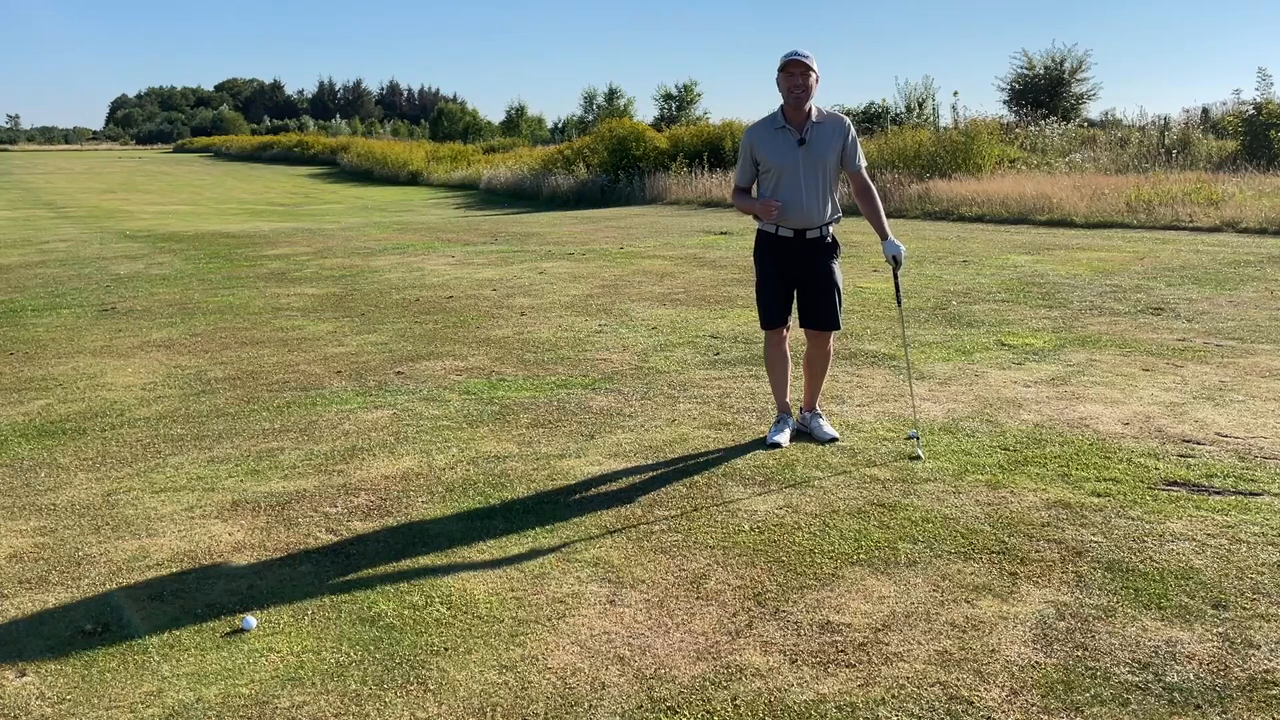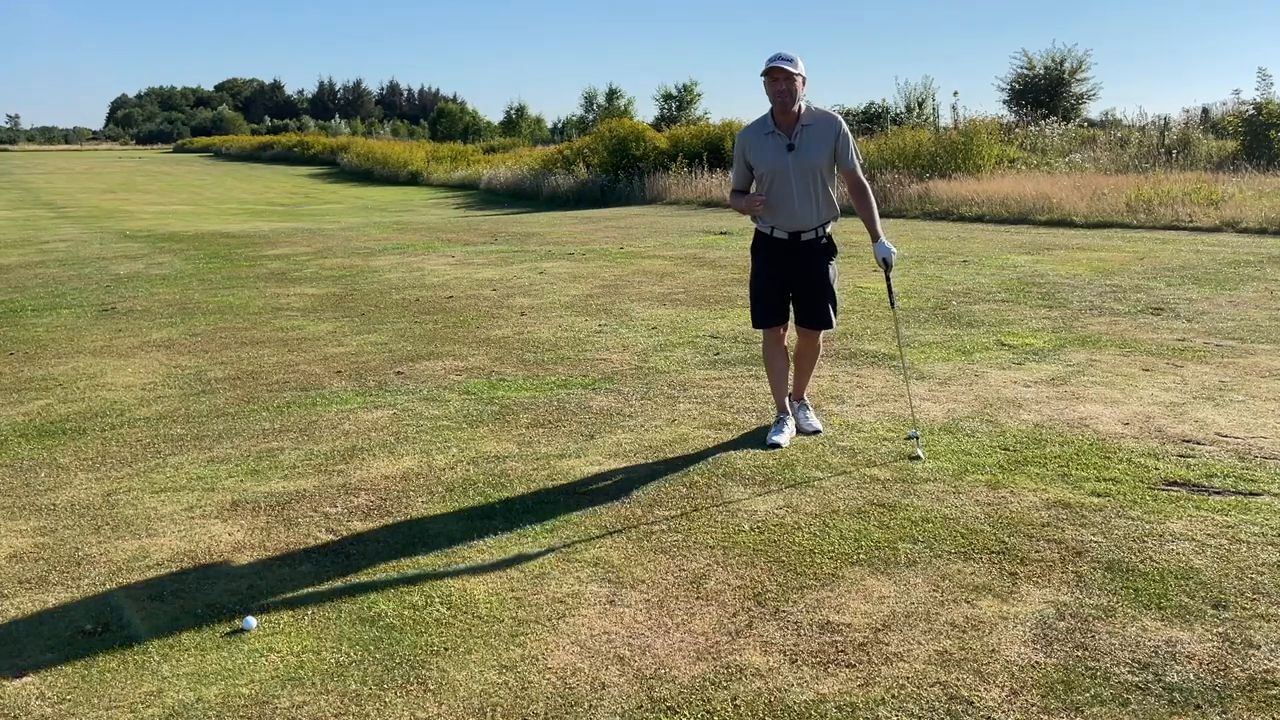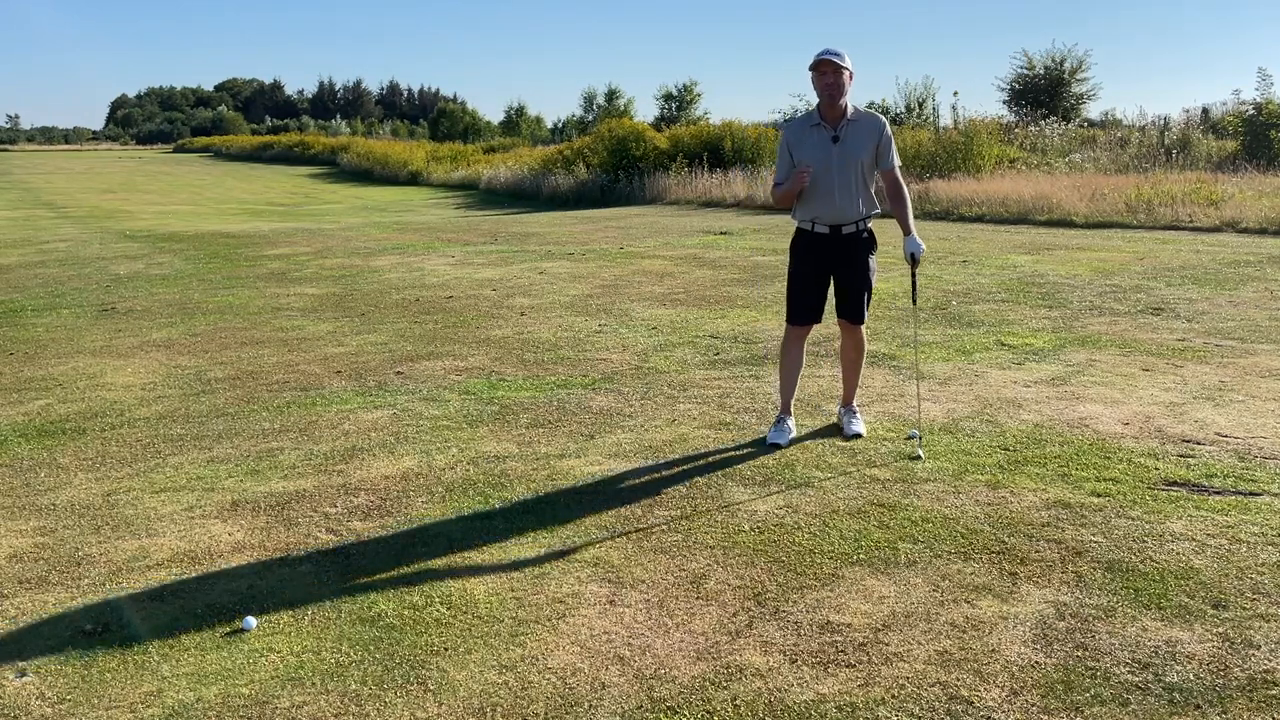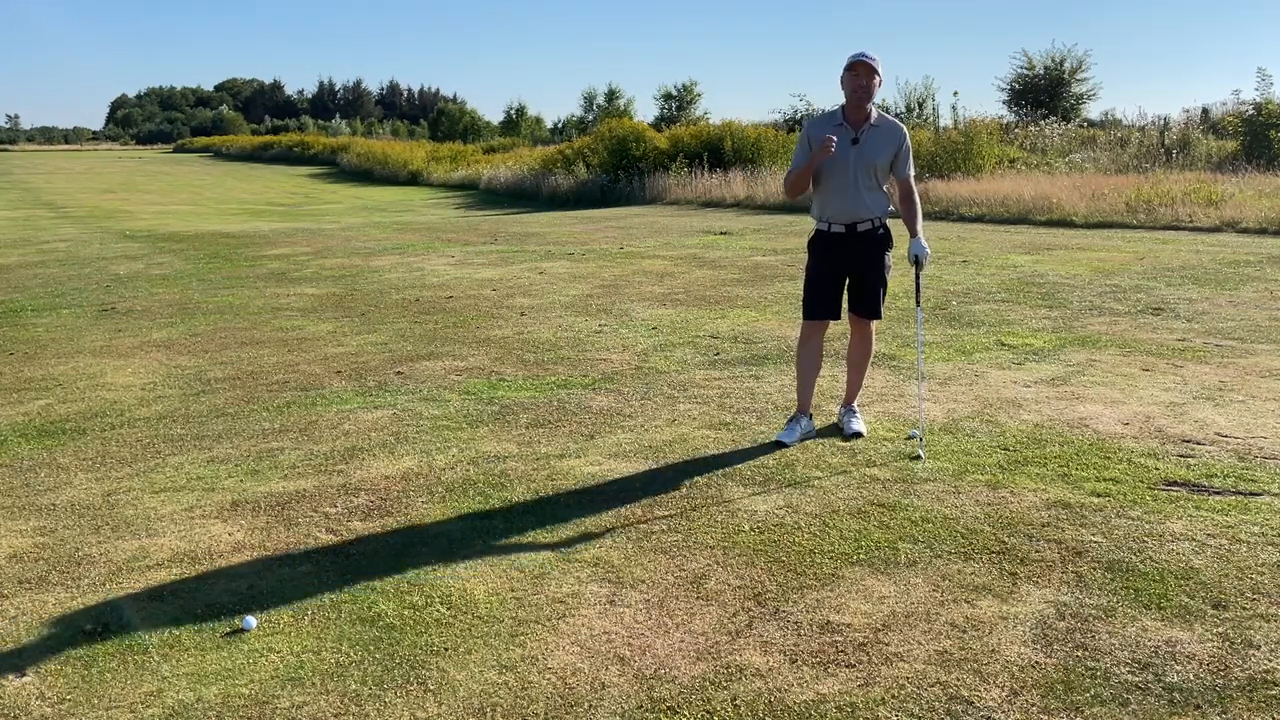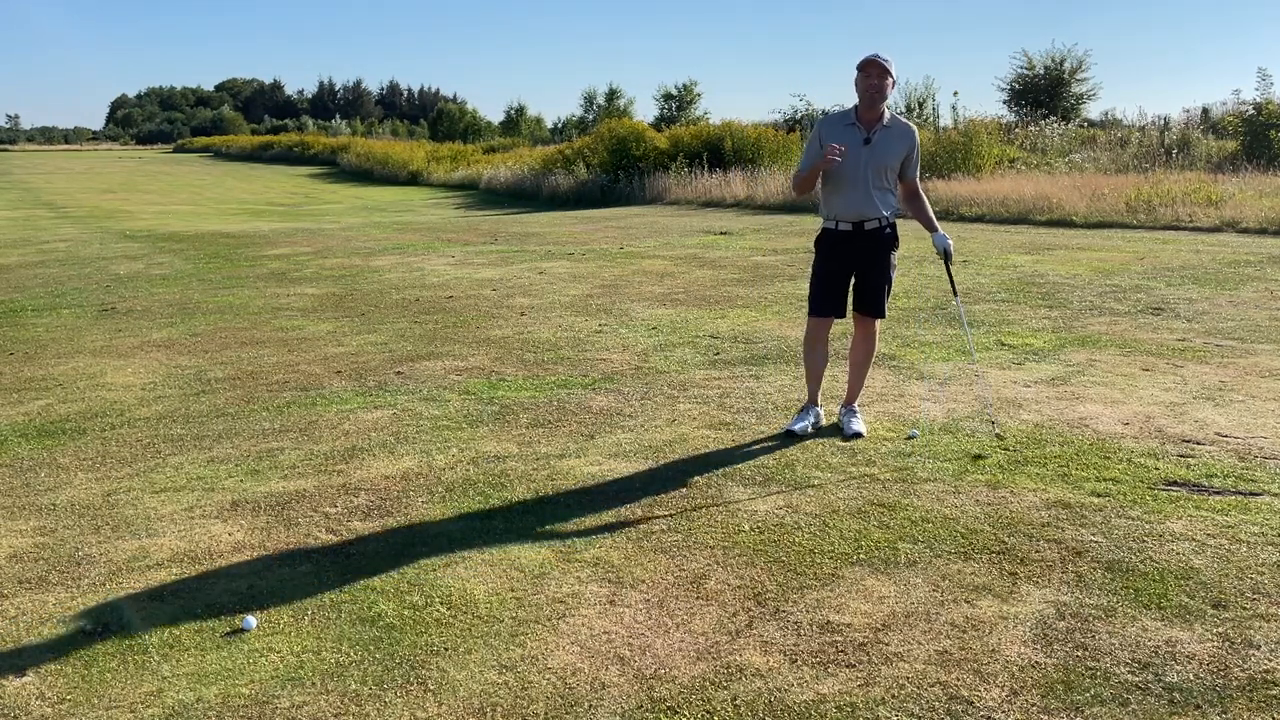
dt=1s
person 1, frame 1
left shoulder: (839, 128)
right shoulder: (757, 134)
left elbow: (861, 185)
right elbow: (739, 193)
left wrist: (886, 237)
right wrist: (756, 206)
left hip: (820, 244)
right hip: (774, 245)
left knee: (821, 334)
right knee: (775, 332)
left ankle: (811, 411)
right ankle: (784, 416)
person 1, frame 2
left shoulder: (831, 126)
right shoulder: (749, 137)
left elbow: (856, 184)
right elbow: (736, 193)
left wrist: (878, 239)
right wrist: (747, 203)
left hip: (816, 244)
right hip: (770, 245)
left knee: (811, 331)
right knee: (773, 331)
left ankle: (799, 397)
right ankle: (783, 416)
person 1, frame 3
left shoulder: (875, 126)
right shoulder: (794, 131)
left elbow: (893, 183)
right elbow: (778, 199)
left wrist: (909, 234)
right wrist: (792, 186)
left hip: (856, 239)
right hip: (810, 240)
left knee: (853, 327)
right knee: (797, 329)
left ankle: (849, 407)
right ankle: (785, 415)
person 1, frame 4
left shoulder: (894, 132)
right shoulder: (815, 128)
left elbow: (907, 190)
right elbow: (791, 189)
left wrist: (916, 237)
right wrist: (815, 159)
left hip: (872, 238)
right hip: (828, 238)
left knee: (863, 324)
right knee: (813, 325)
left ankle: (850, 407)
right ankle: (803, 416)
person 1, frame 5
left shoulder: (905, 133)
right shoulder: (827, 127)
left elbow: (911, 191)
right elbow: (799, 186)
left wrist: (935, 231)
right wrist: (818, 165)
left hip: (878, 238)
right hip: (835, 236)
left knee: (867, 324)
right knee: (818, 323)
left ankle: (850, 407)
right ankle: (812, 407)
